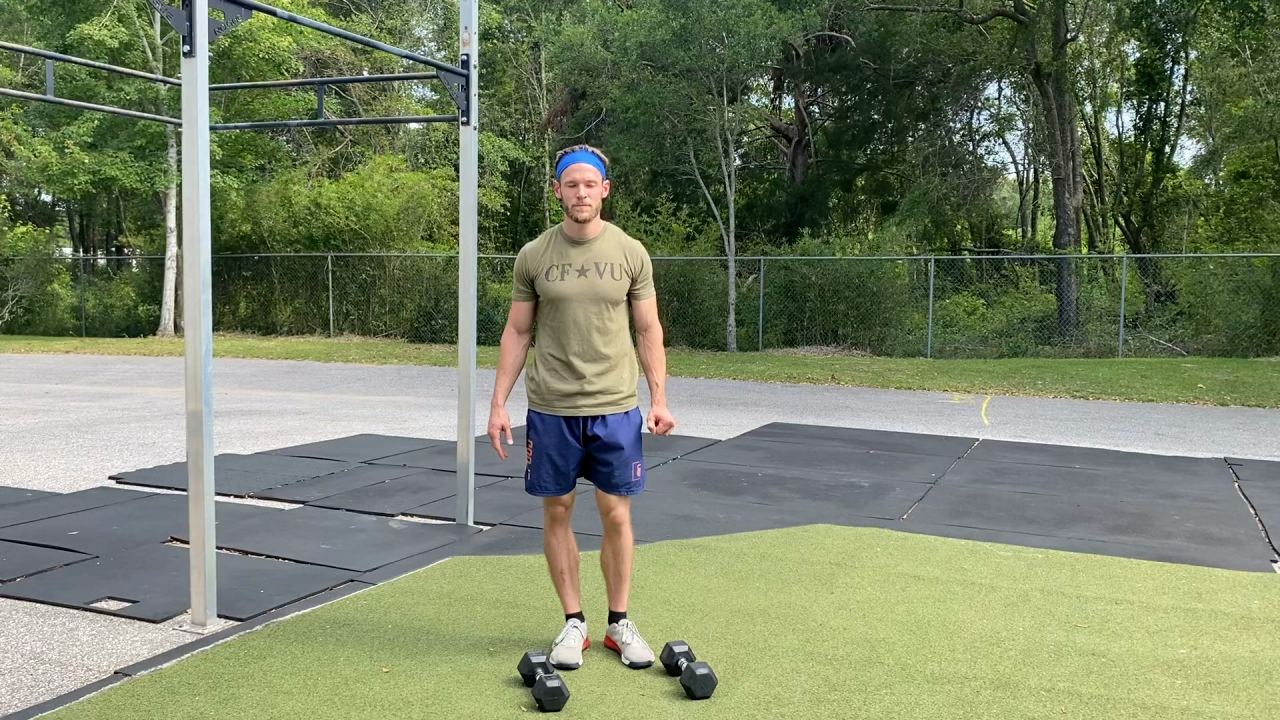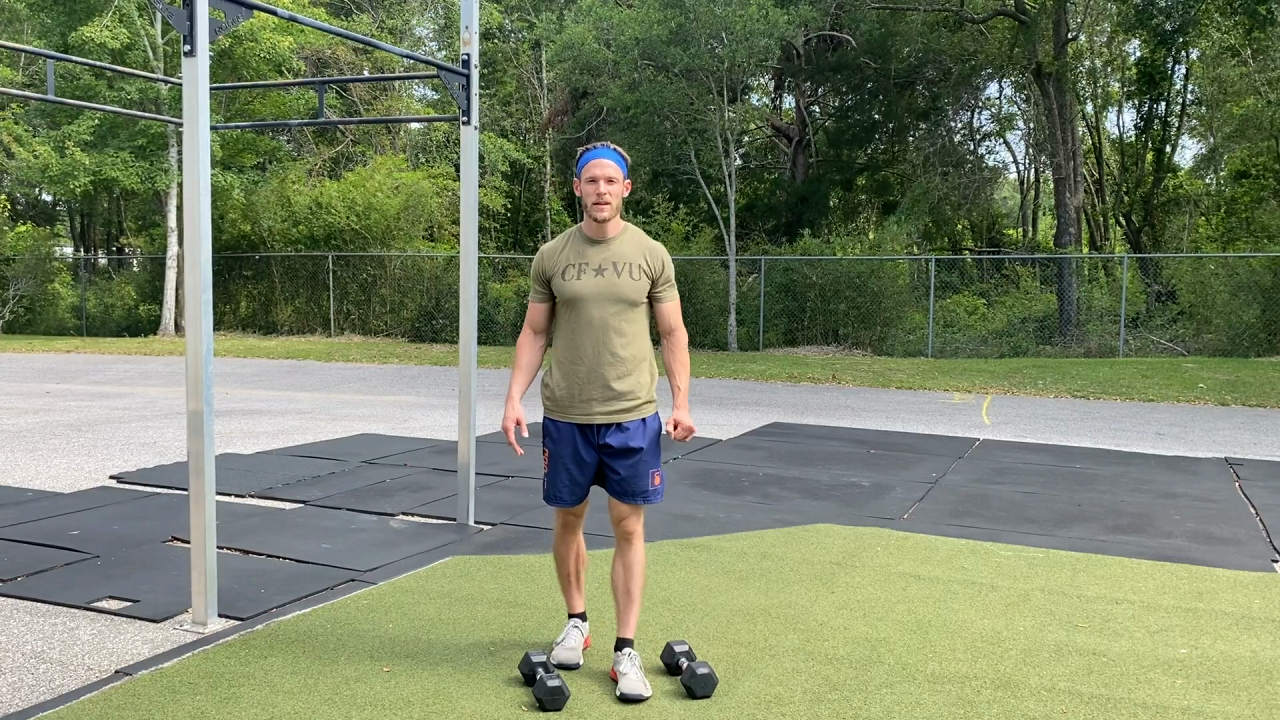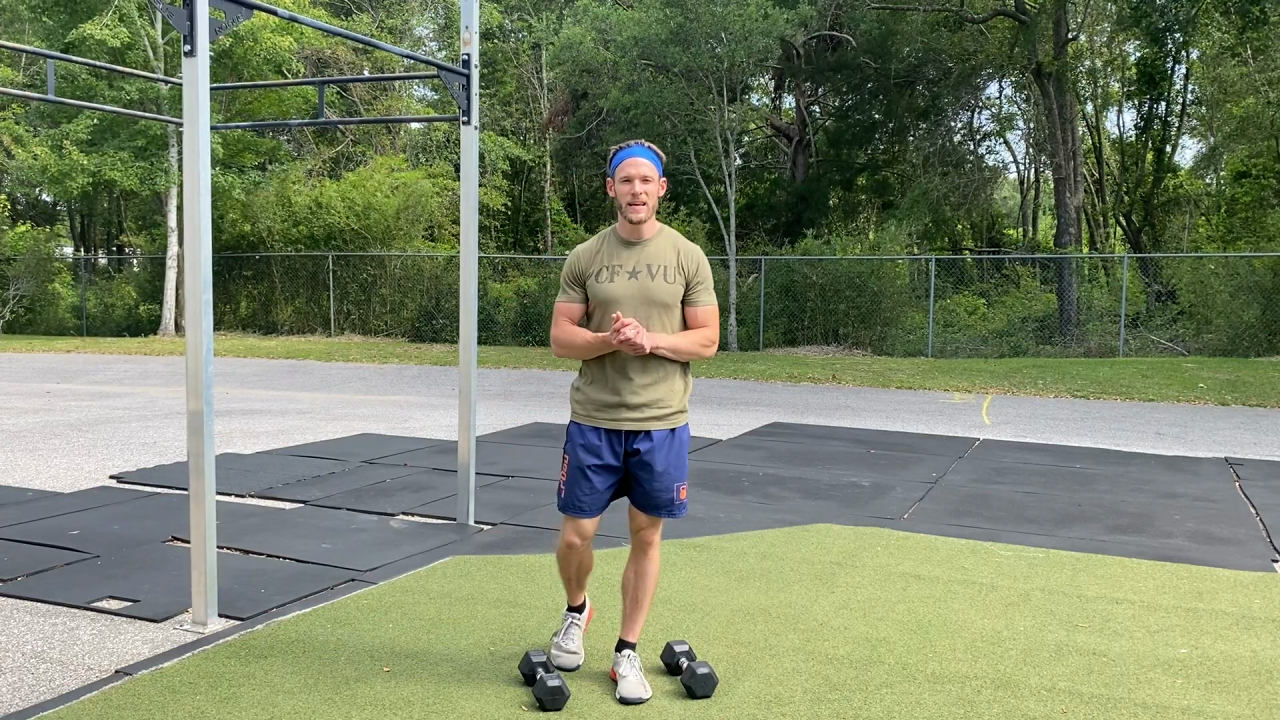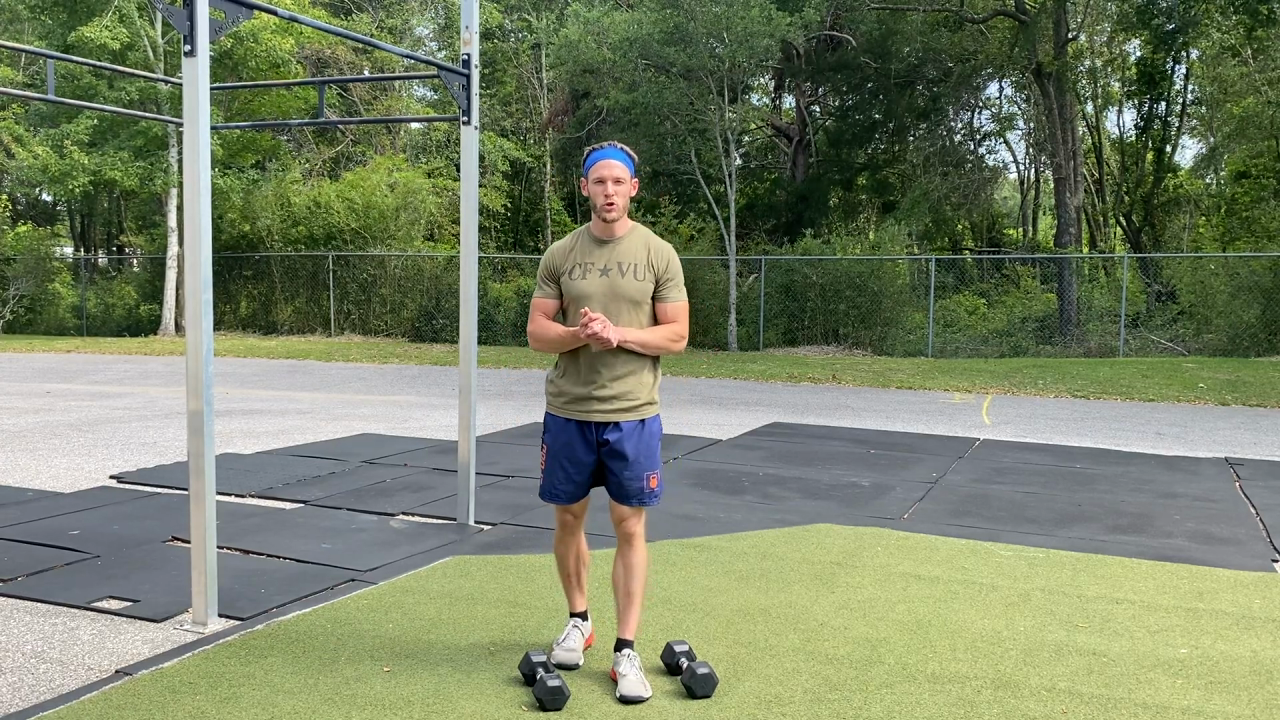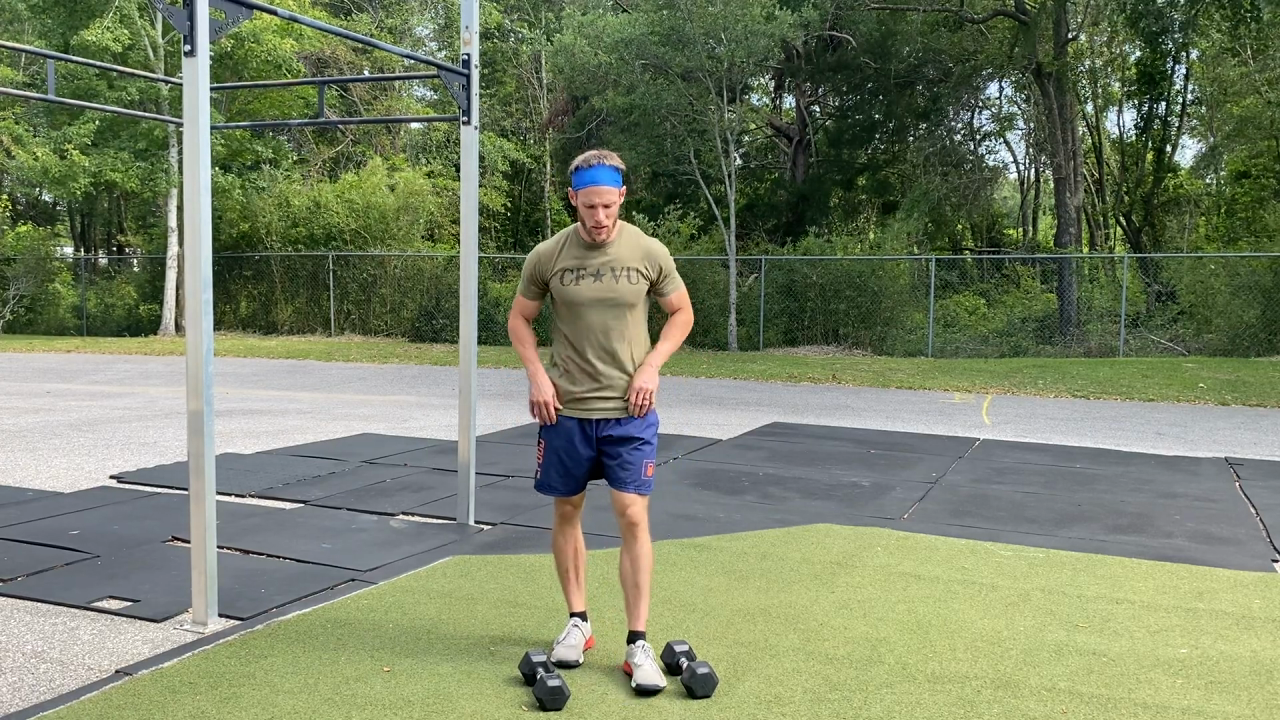
dt=1s
person 1, frame 1
left shoulder: (630, 252)
right shoulder: (534, 255)
left elbow: (648, 329)
right elbow: (518, 332)
left wrist: (659, 398)
right wrist: (498, 402)
left hip: (615, 407)
right hip: (551, 409)
left knee: (616, 515)
right knee: (557, 513)
left ankle: (619, 622)
right ankle: (574, 623)
person 1, frame 2
left shoulder: (651, 253)
right shoulder: (551, 255)
left elbow: (673, 332)
right elbow: (535, 333)
left wrist: (681, 402)
right wrist: (514, 398)
left hip: (632, 415)
right hip: (566, 415)
left knee: (628, 527)
right knee: (568, 520)
left ankle: (626, 650)
right ankle: (576, 622)
person 1, frame 3
left shoulder: (688, 257)
right shoulder: (584, 257)
left elbow: (707, 340)
right elbow: (561, 338)
left wrist: (650, 340)
right wrist: (610, 340)
left hip: (662, 423)
right hip: (594, 421)
left knee: (645, 537)
right knee: (576, 535)
left ankle: (627, 653)
right ankle: (576, 609)
person 1, frame 4
left shoulder: (658, 253)
right shoulder: (560, 254)
left elbow: (677, 335)
right elbow: (537, 332)
left wrist: (619, 334)
right wrist: (579, 334)
left hip: (633, 414)
right hip: (568, 411)
left knee: (629, 527)
right knee: (568, 519)
left ankle: (626, 650)
right ankle: (579, 619)
person 1, frame 5
left shoulder: (649, 251)
right shoulder: (547, 255)
left elbow: (682, 313)
right elbow: (519, 320)
left wrist: (651, 367)
right wrist: (537, 375)
left hip: (629, 411)
right hip: (567, 411)
left knee: (633, 518)
right knee: (566, 512)
left ankle: (638, 644)
right ankle: (578, 621)
